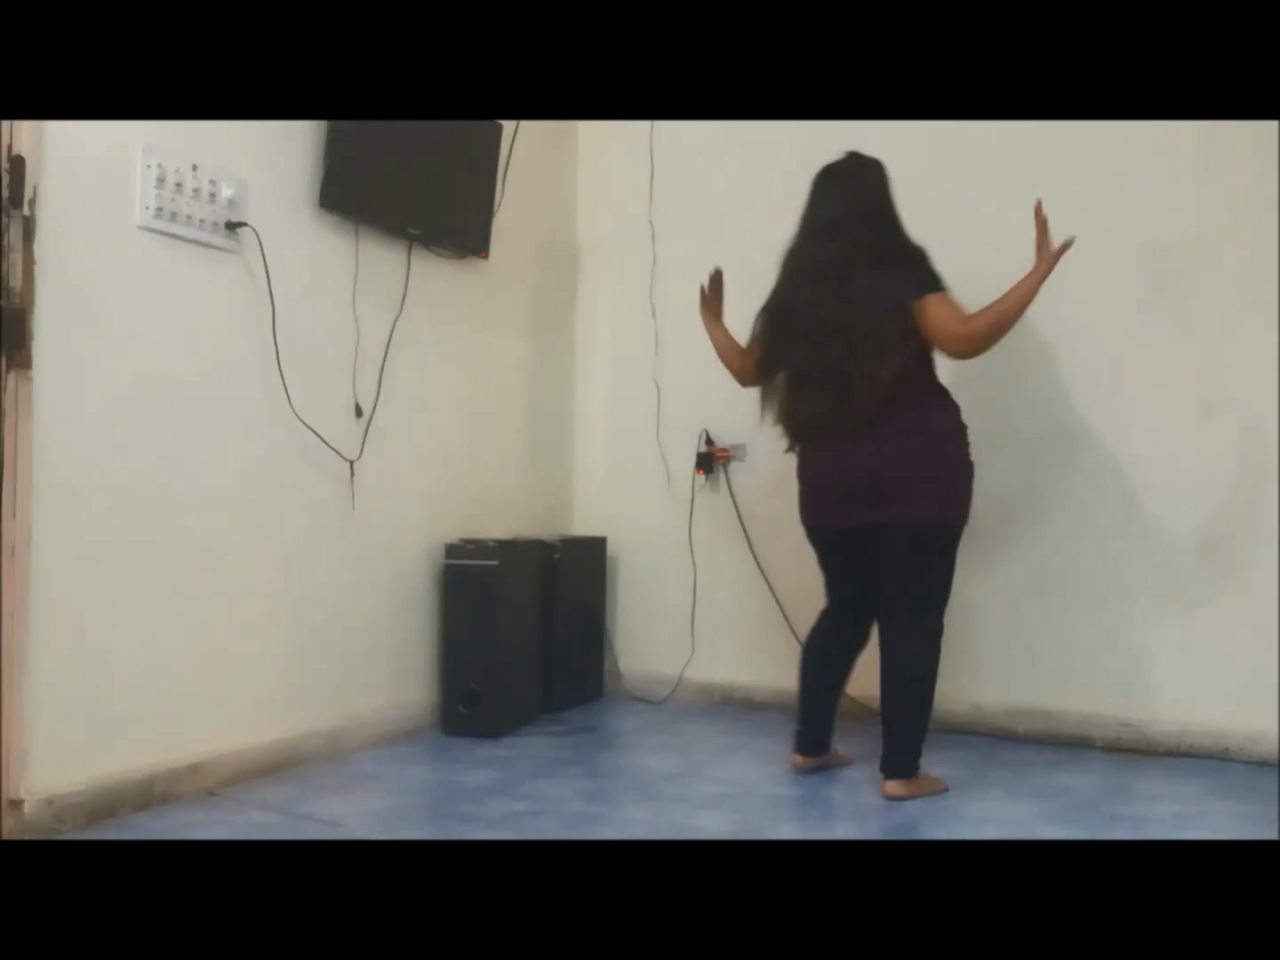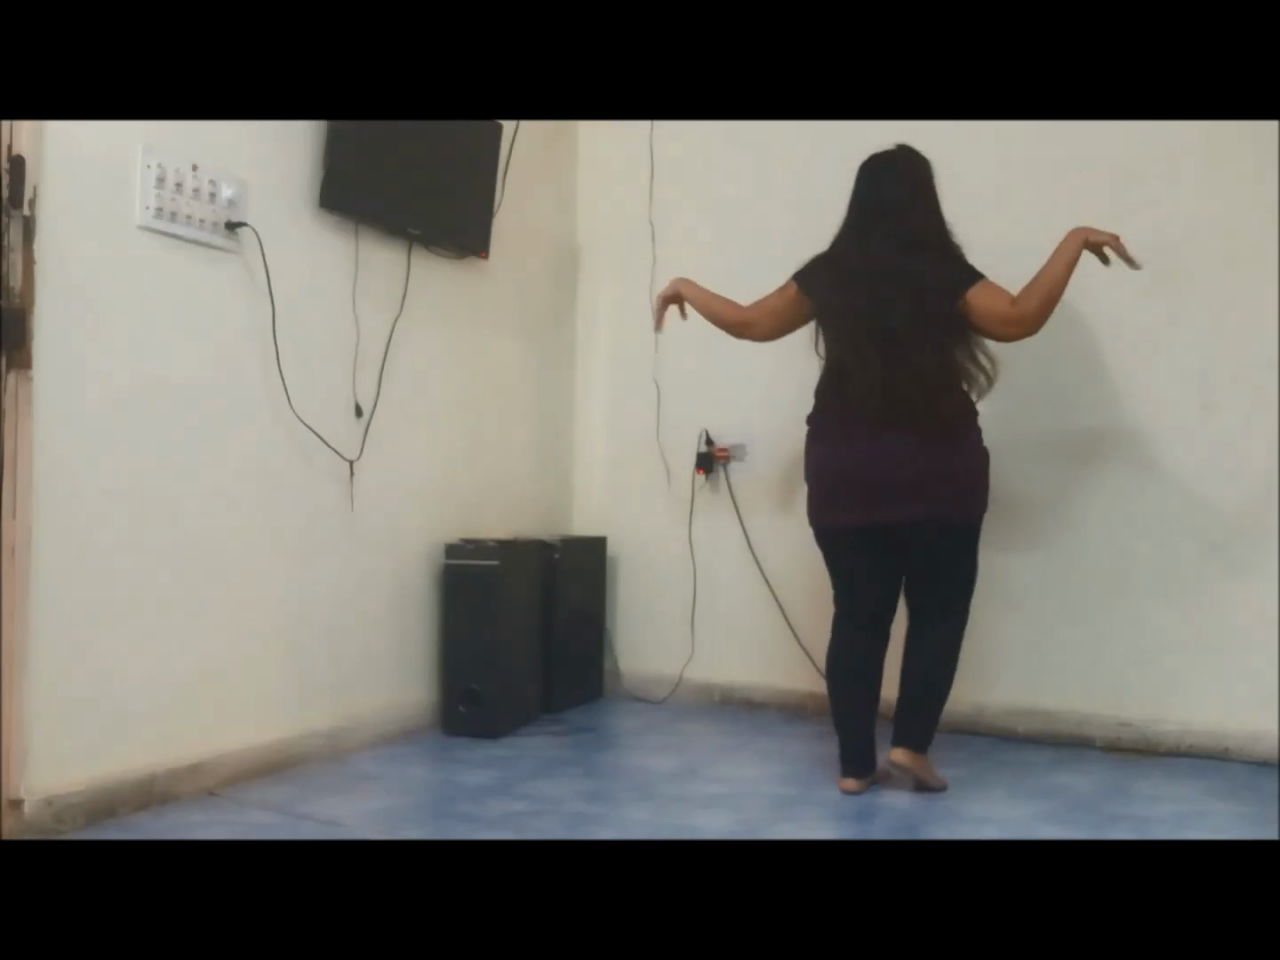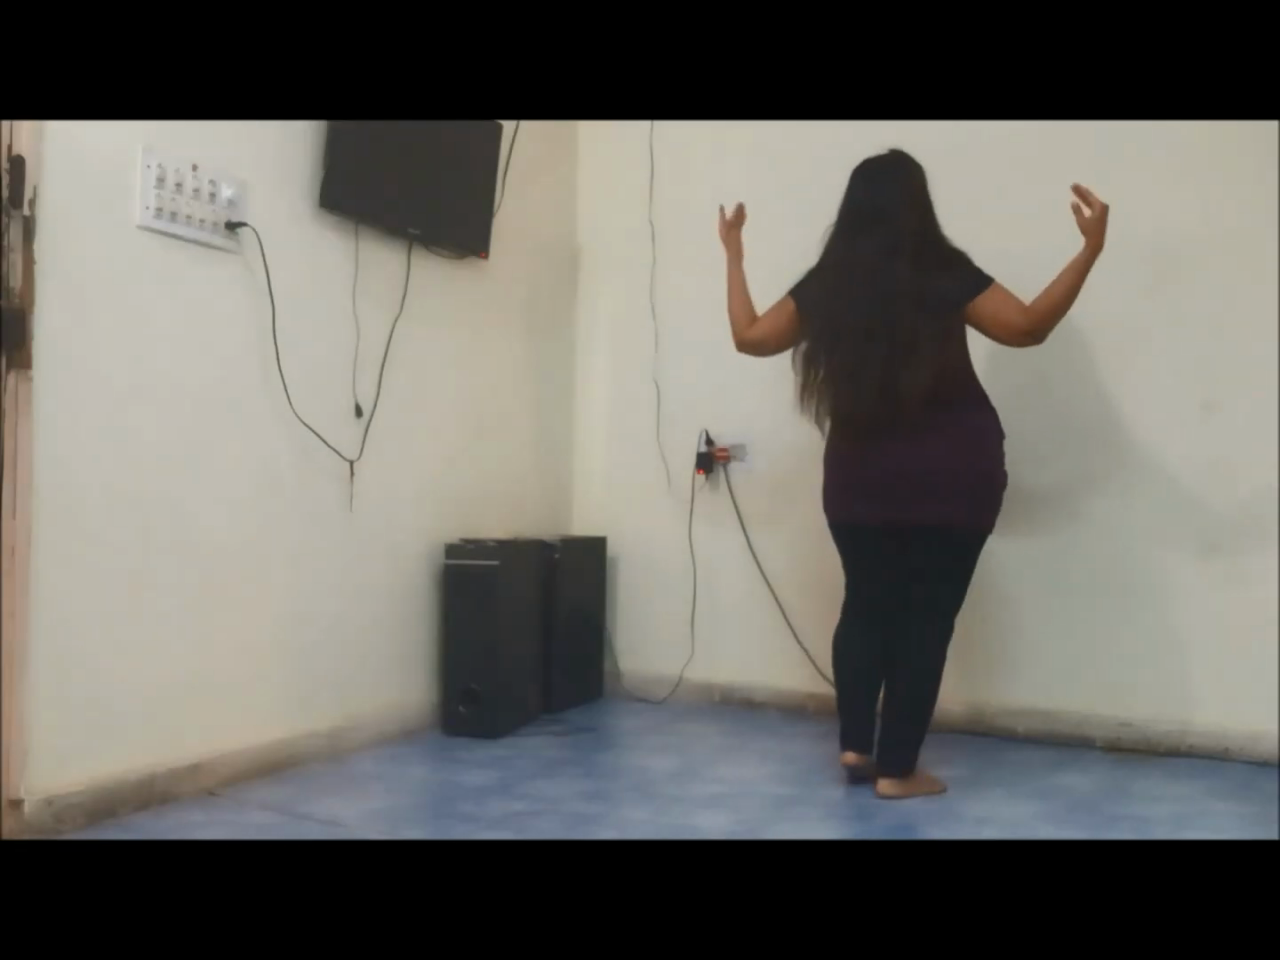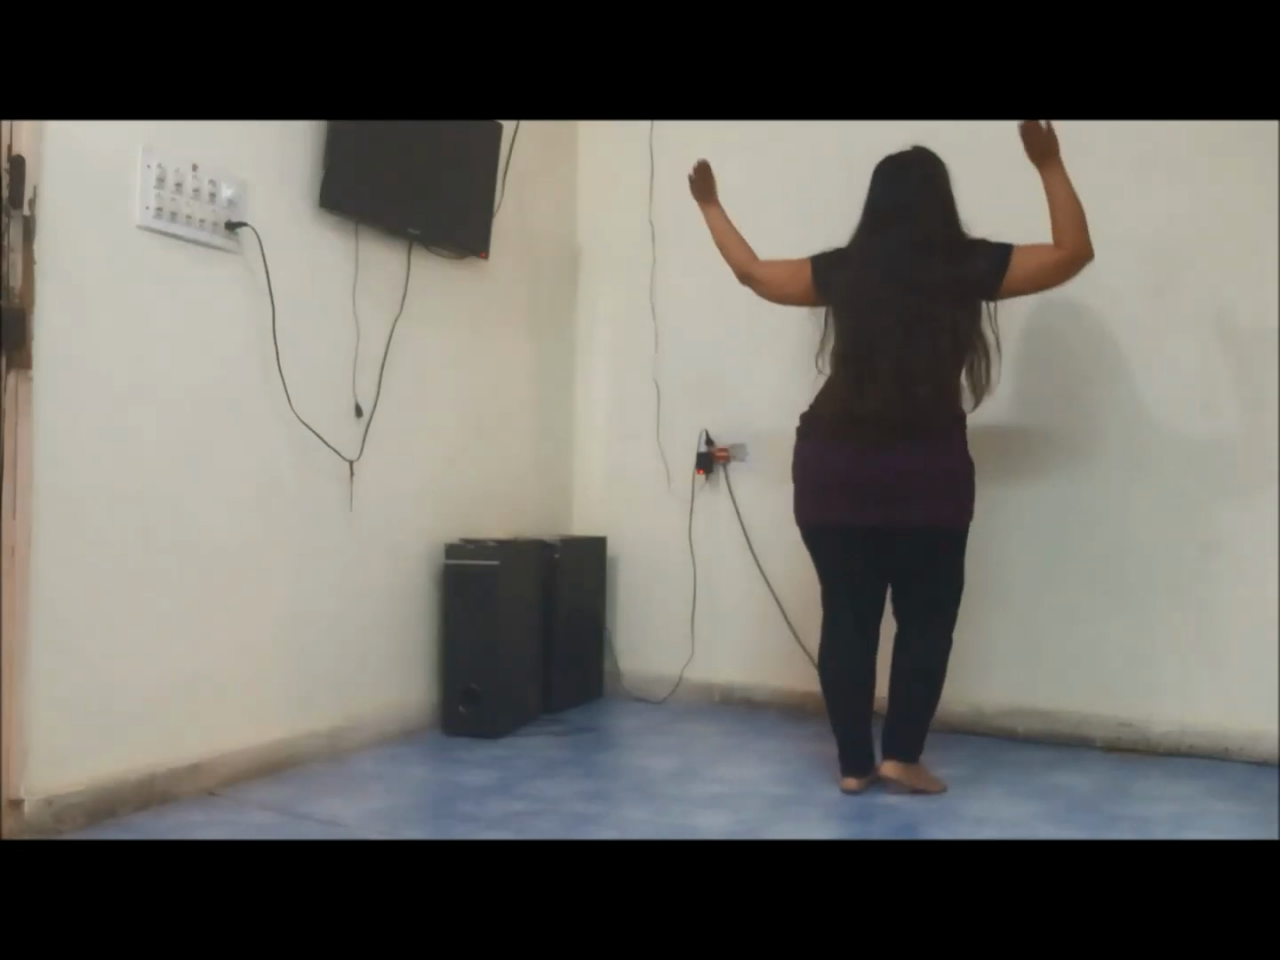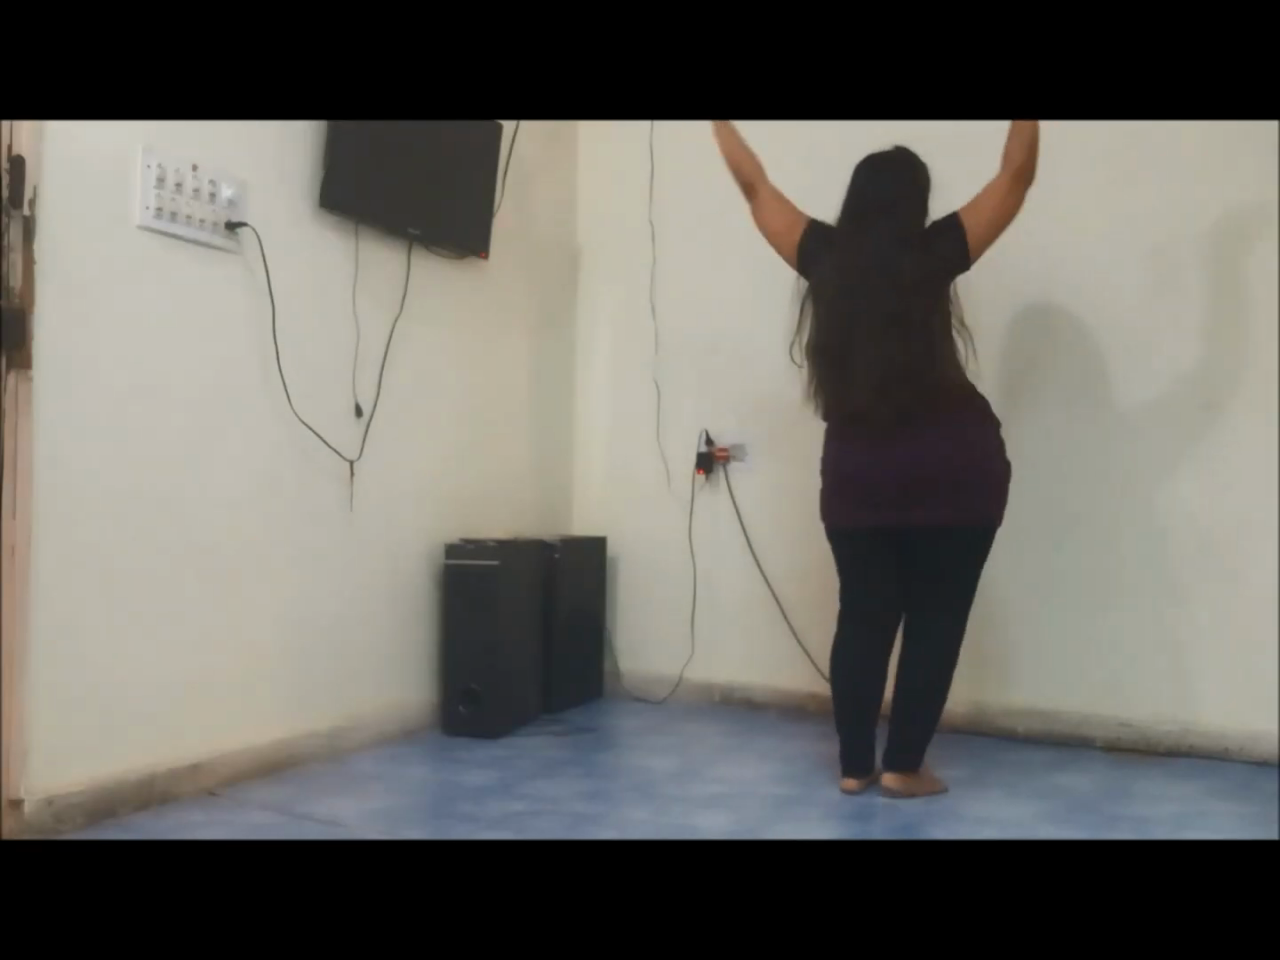
dt=0.5s
person 1, frame 1
left shoulder: (798, 286)
right shoulder: (899, 270)
left elbow: (747, 370)
right elbow: (962, 338)
left wrist: (712, 318)
right wrist: (1041, 267)
left hip: (829, 473)
right hip: (916, 468)
left knee: (846, 607)
right knee: (913, 618)
left ankle: (810, 744)
right ankle: (901, 770)
person 1, frame 2
left shoulder: (830, 274)
right shoulder: (942, 273)
left elbow: (749, 323)
right elbow: (1017, 319)
left wrist: (683, 288)
right wrist: (1072, 244)
left hip: (845, 471)
right hip: (936, 469)
left knee: (857, 616)
right knee: (938, 611)
left ankle: (855, 764)
right ankle: (911, 744)
person 1, frame 3
left shoulder: (828, 283)
right shoulder: (942, 275)
left elbow: (750, 337)
right elbow: (1028, 327)
left wrist: (734, 255)
right wrist: (1091, 246)
left hip: (859, 470)
right hip: (949, 471)
left knee: (866, 607)
right knee: (926, 617)
left ankle: (855, 744)
right ankle: (897, 767)
person 1, frame 4
left shoulder: (844, 271)
right shoulder: (965, 268)
left elbow: (753, 273)
right elbow: (1072, 254)
left wrist: (710, 208)
right wrist: (1049, 165)
left hip: (832, 469)
right hip: (926, 474)
left knee: (846, 617)
right knee: (926, 617)
left ankle: (853, 763)
right ankle: (902, 755)
person 1, frame 5
left shoulder: (824, 258)
right shoulder: (934, 254)
left elbow: (753, 186)
right elbow: (1018, 175)
left wrist: (719, 128)
left hip: (857, 469)
right hip: (952, 469)
left knee: (863, 618)
right knee: (935, 621)
left ankle: (854, 764)
right ankle: (903, 766)
